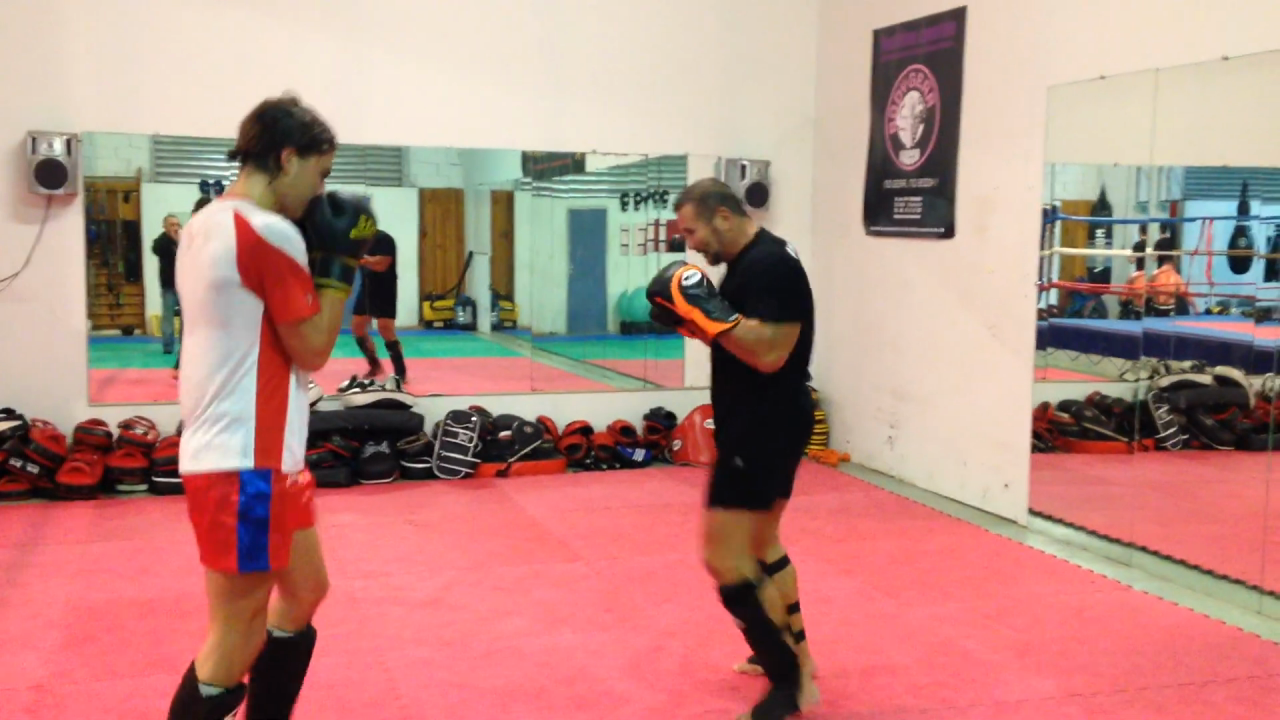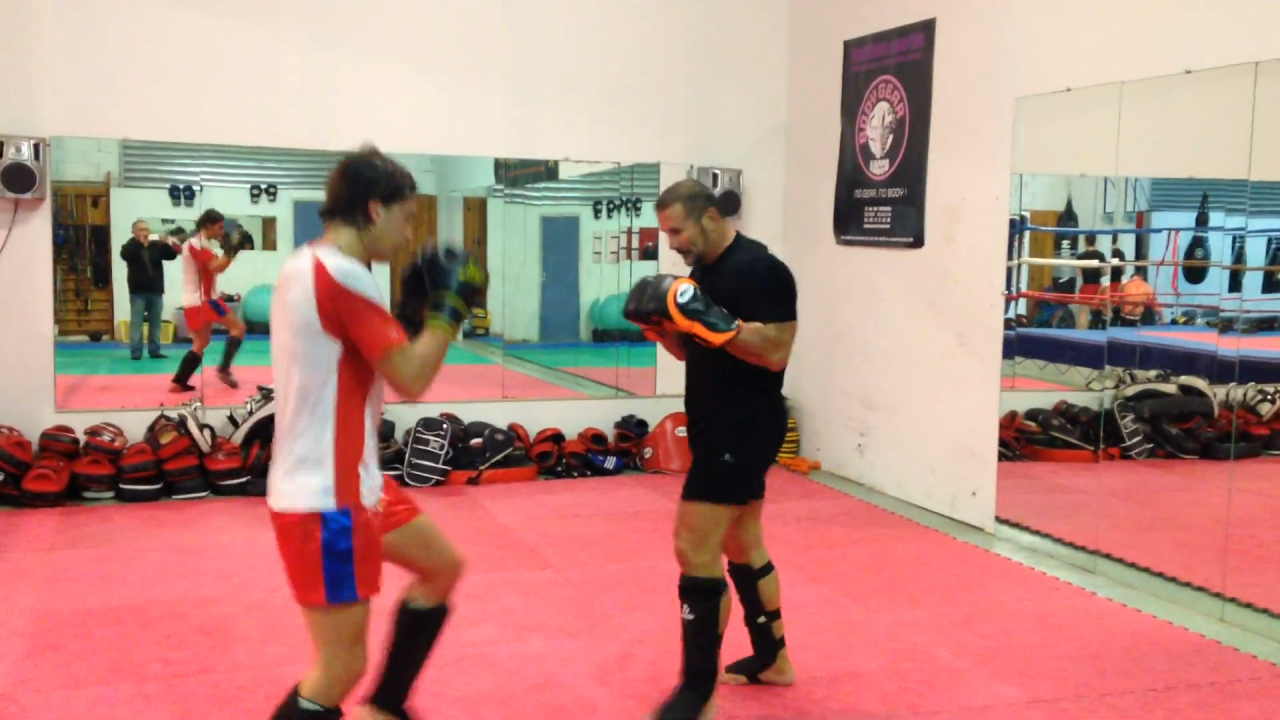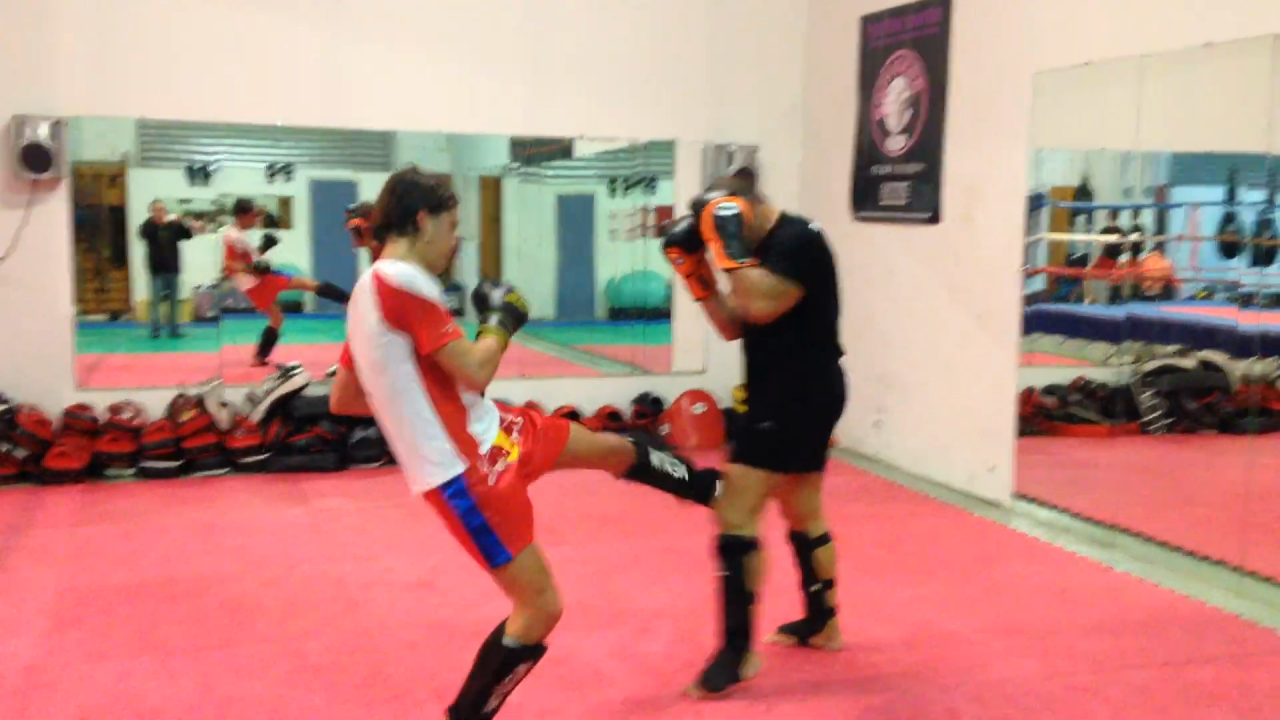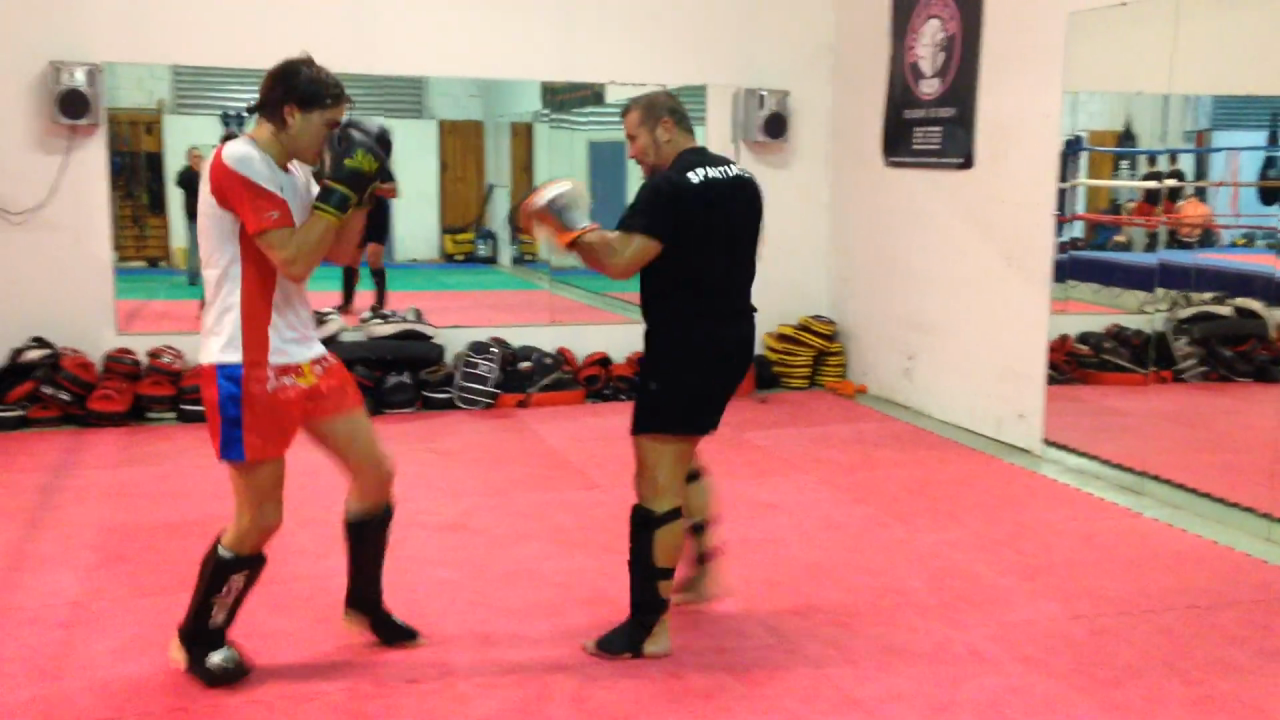
dt=1s
person 1, frame 1
left shoulder: (208, 225)
right shoulder: (268, 233)
right elbow: (312, 349)
left wrist: (316, 255)
right wrist: (339, 261)
left hip: (263, 457)
right hip: (245, 465)
left knee: (305, 593)
right knee: (238, 638)
person 1, frame 2
left shoulder: (312, 265)
right shoulder: (340, 277)
left elbow: (374, 361)
right elbow: (411, 377)
left wrist: (430, 300)
right wrist: (449, 302)
left hip: (353, 482)
right hip: (324, 498)
left knee: (442, 567)
right knee: (340, 666)
person 1, frame 3
left shoulder: (367, 292)
right shoulder: (401, 283)
left elbow: (343, 400)
right elbow: (473, 371)
right wrist: (502, 319)
left hip: (487, 432)
right hip: (462, 471)
left knee: (616, 448)
right knee: (539, 610)
left ankle: (707, 488)
person 1, frame 4
left shoulder: (295, 170)
right shoulder: (235, 164)
left elbow: (342, 252)
right elbow: (293, 260)
left wrist: (358, 187)
right wrist: (338, 186)
left hip: (304, 356)
right hip: (247, 367)
left knee: (375, 472)
right knee: (259, 518)
left ankle: (365, 603)
right ankle: (197, 640)
person 2, frame 1
left shoulder: (769, 266)
right shoulder: (749, 261)
left elbow: (768, 354)
right elbow: (736, 342)
left wrist: (706, 308)
right wrist: (690, 316)
left hip: (766, 426)
right hip: (762, 422)
left knee: (727, 559)
right knee: (759, 542)
right ankle: (791, 650)
person 2, frame 2
left shoulder: (758, 269)
right shoulder: (706, 270)
left elbow: (776, 350)
right elbow: (684, 348)
left wrist: (708, 318)
right wrist: (655, 319)
left hip: (743, 427)
right hip: (718, 425)
left knee: (696, 549)
right knee: (741, 544)
right ankle: (772, 657)
person 2, frame 3
left shoulder: (797, 242)
right shoulder: (769, 247)
left elbow: (762, 306)
right elbow: (733, 326)
left wrist: (730, 247)
right wrist: (695, 267)
left hip: (795, 399)
right hip: (798, 396)
left knee: (734, 513)
right knee: (803, 513)
left ankle: (737, 652)
right ankle: (822, 622)
person 2, frame 4
left shoulder: (669, 189)
right shoulder: (743, 181)
left elbow: (621, 264)
left wrist: (565, 224)
left hip: (679, 351)
right hip: (728, 347)
left knee: (656, 482)
right knee: (677, 463)
left ankle: (649, 625)
right ankle: (702, 570)
